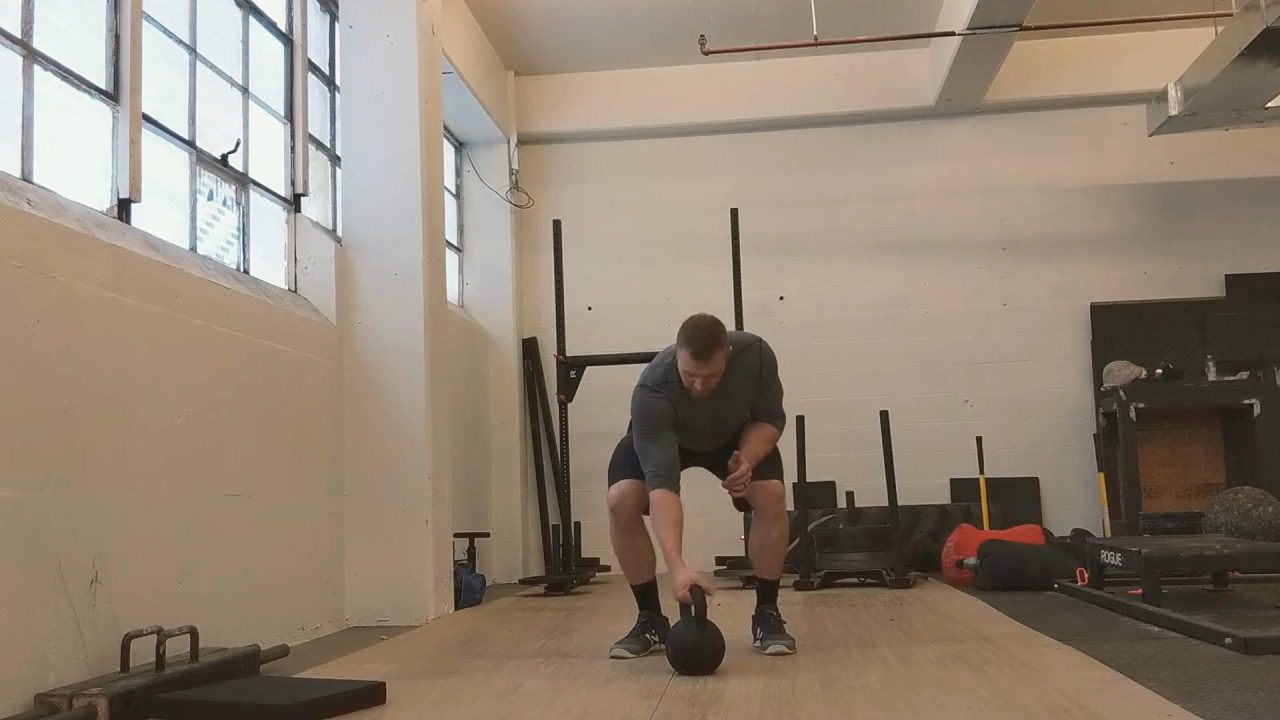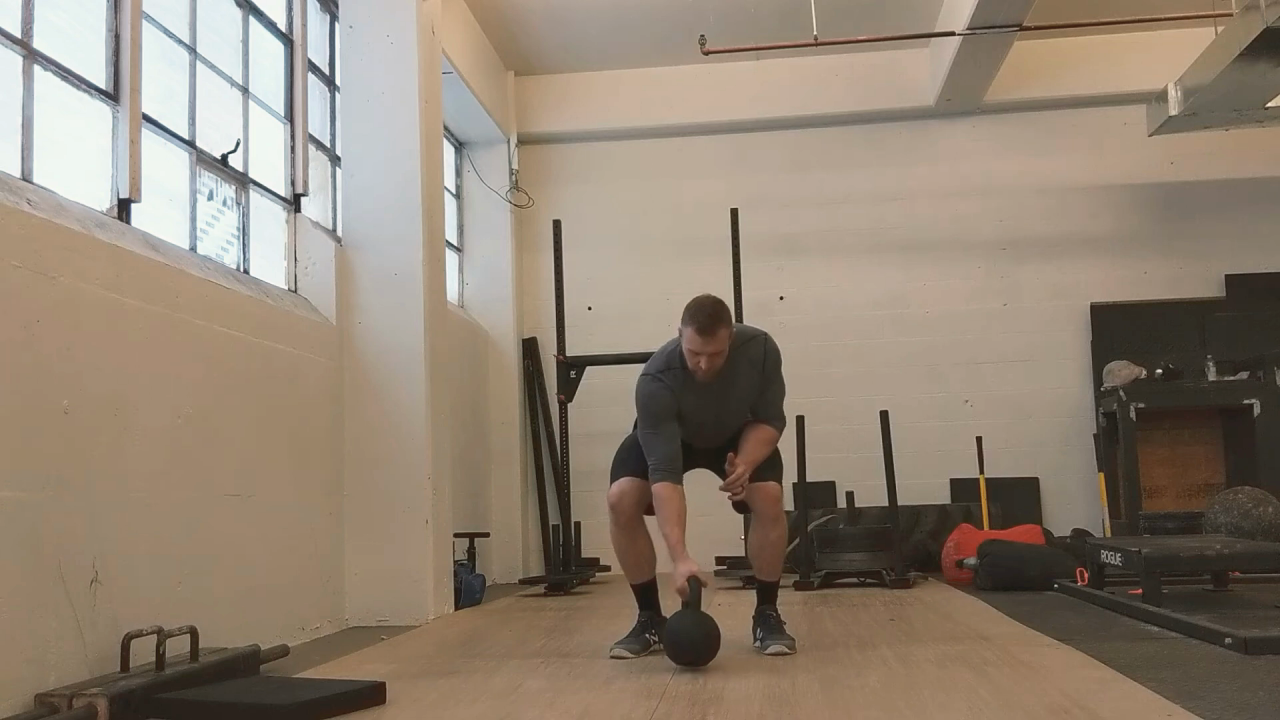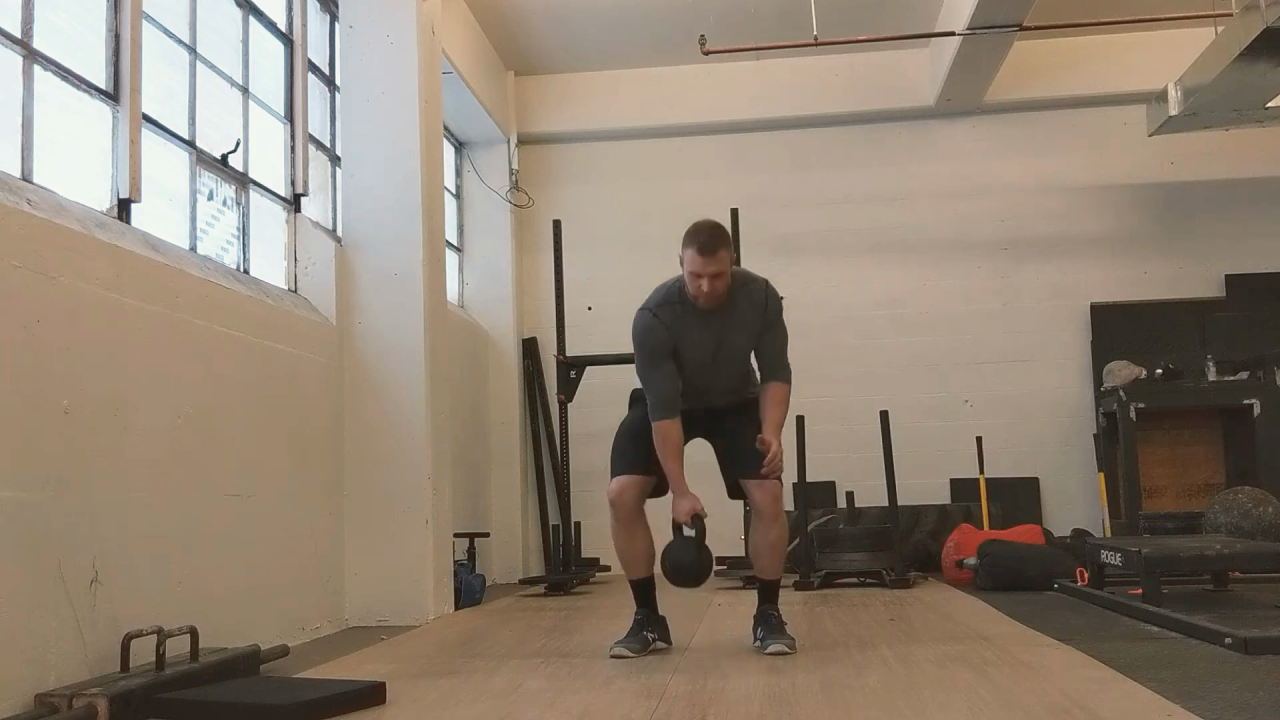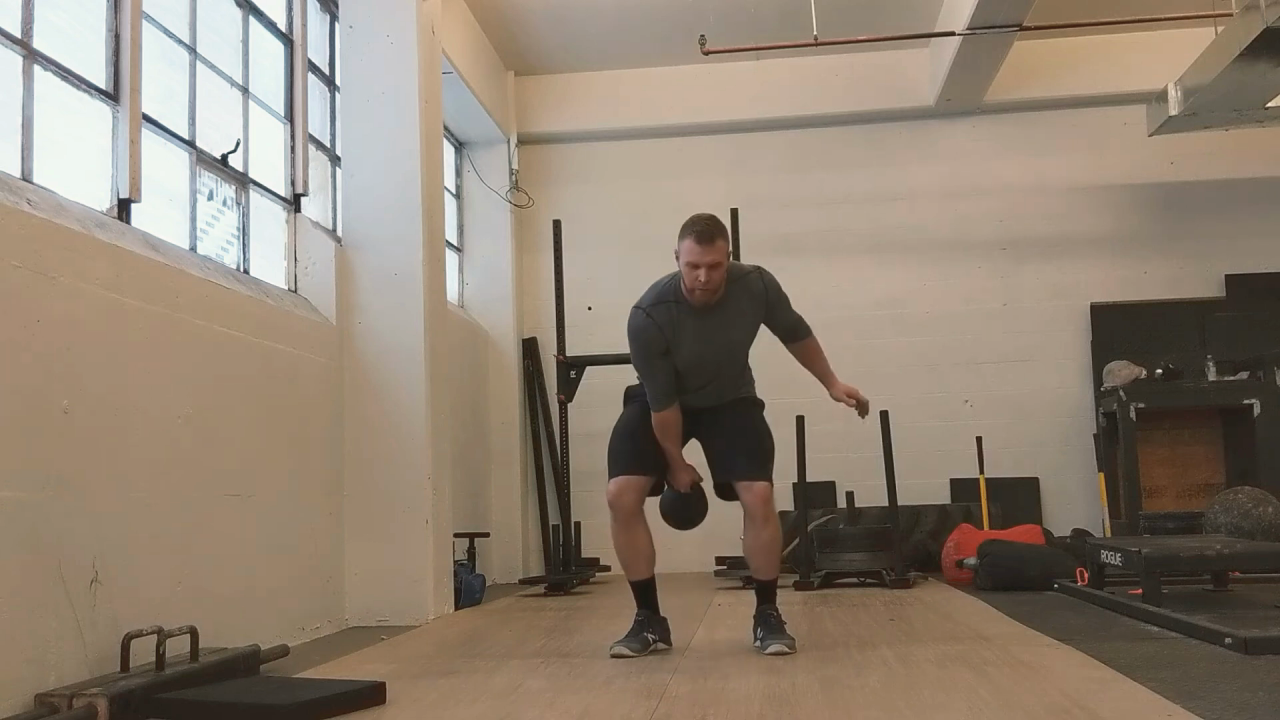
dt=0.3s
person 1, frame 1
left shoulder: (756, 355)
right shoulder: (652, 391)
left elbow: (771, 419)
right elbow: (662, 484)
left wrist: (747, 459)
right wrist: (677, 567)
left hip: (735, 434)
right hip: (664, 439)
left knee: (770, 494)
right knee: (621, 501)
left ankle: (767, 615)
right ankle: (650, 620)
person 1, frame 2
left shoulder: (760, 349)
right shoulder: (656, 380)
left elbow: (770, 419)
right elbow: (665, 474)
left wrist: (745, 463)
right wrist: (680, 558)
left hip: (738, 435)
right hip: (667, 436)
left knee: (769, 497)
right knee: (621, 499)
left ankle: (767, 616)
right ankle: (650, 619)
person 1, frame 3
left shoulder: (759, 296)
right shoulder: (654, 317)
left elbow: (776, 374)
right elbow: (664, 408)
left wrist: (772, 434)
right wrist: (679, 491)
left hip: (736, 402)
right hip: (661, 405)
left knee: (767, 492)
right knee: (622, 495)
left ankle: (768, 614)
right ankle: (648, 621)
person 1, frame 4
left shoulder: (757, 286)
right shoulder: (648, 316)
left elbow: (795, 333)
right elbow: (662, 401)
left wrist: (832, 384)
right wrist: (676, 464)
left hip: (731, 402)
right hip: (658, 403)
left knee: (759, 497)
right knee: (621, 496)
left ankle: (767, 616)
right ankle: (649, 620)
